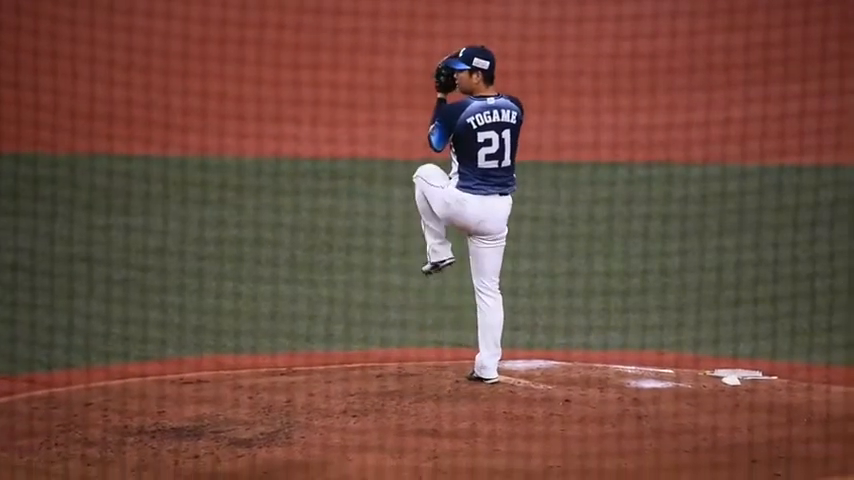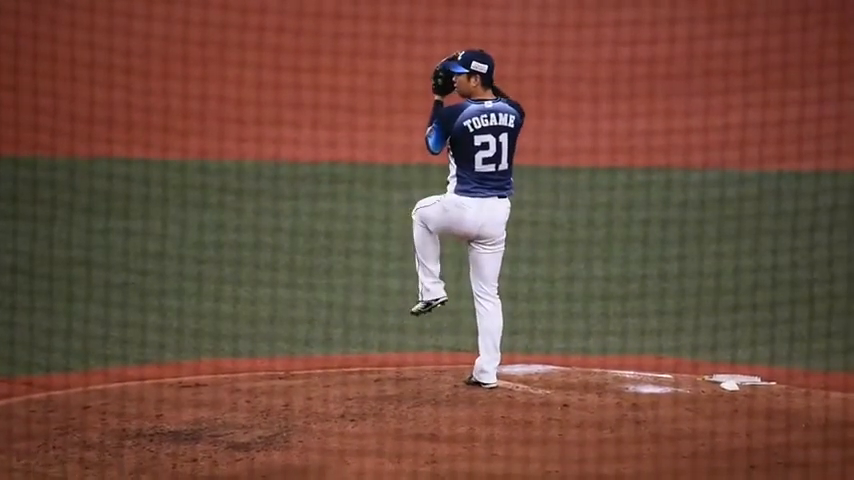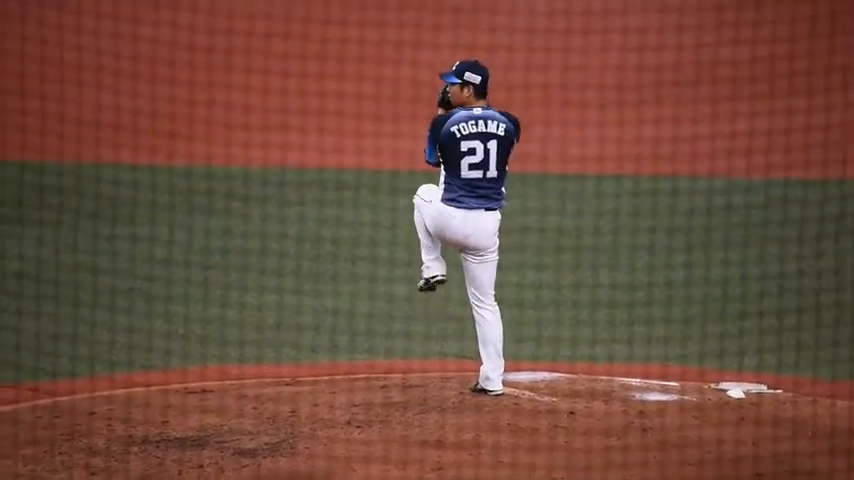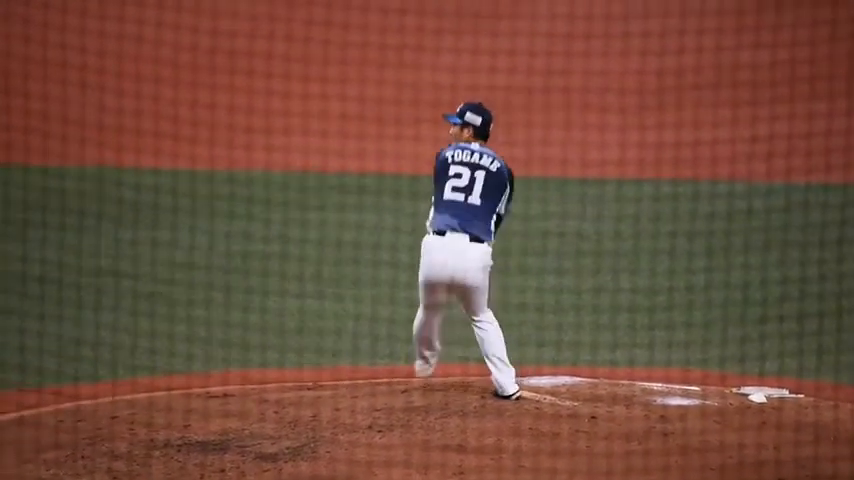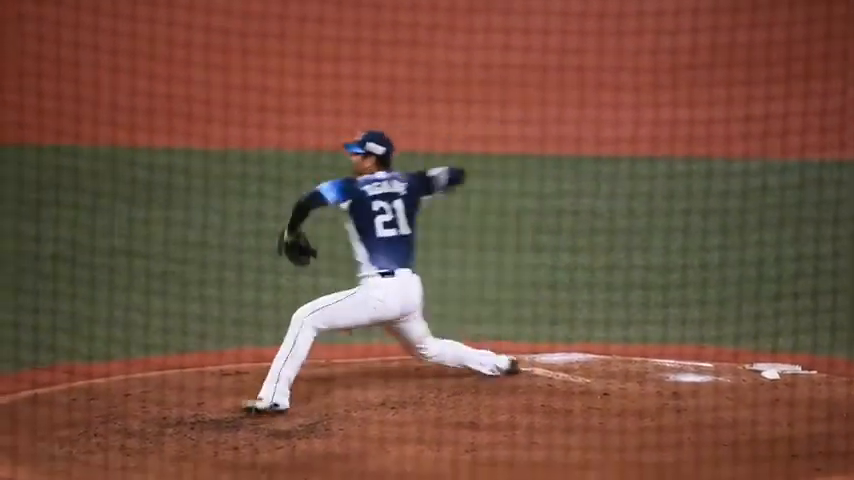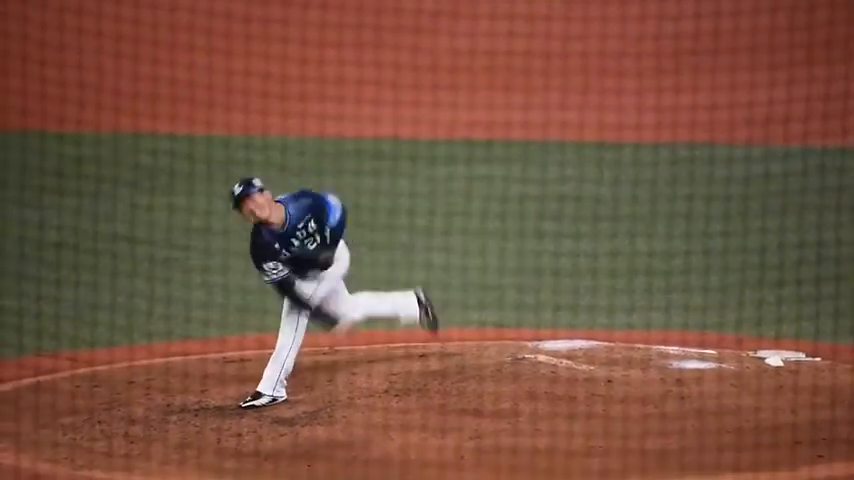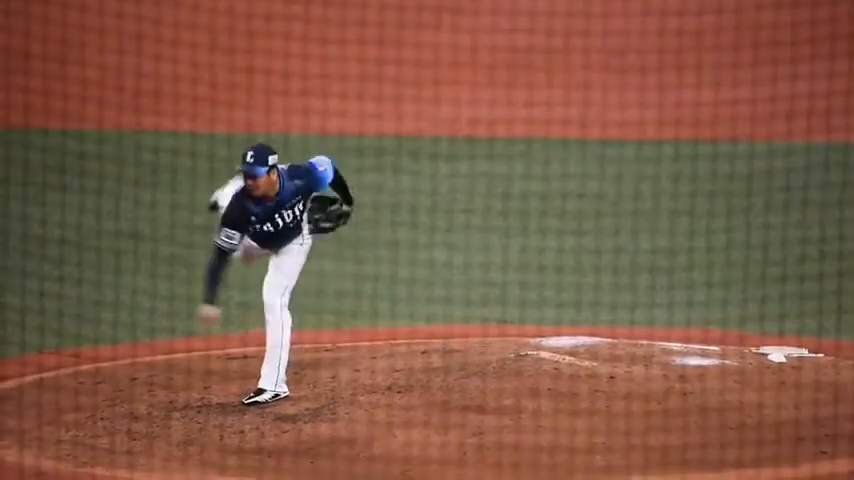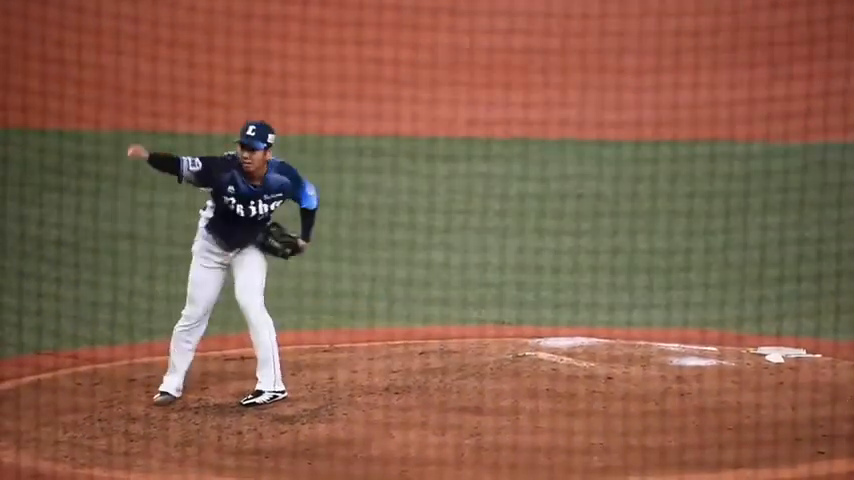
dt=0.3s
person 1, frame 1
left shoulder: (456, 111)
right shoulder: (515, 108)
left elbow: (435, 143)
left wrist: (441, 97)
left hip: (463, 203)
right hip: (499, 209)
left knee: (425, 175)
right knee: (488, 289)
left ankle: (439, 253)
right ankle: (487, 367)
person 1, frame 2
left shoulder: (454, 113)
right shoulder: (514, 112)
left elbow: (433, 145)
left wrist: (438, 98)
right wrist: (488, 83)
left hip: (462, 209)
right hip: (497, 212)
left knee: (422, 211)
right knee: (487, 294)
left ankle: (431, 289)
right ankle: (487, 372)
person 1, frame 3
left shoulder: (445, 122)
right shoulder: (508, 124)
left elbow: (432, 158)
left hip: (449, 217)
right hip: (486, 224)
left knee: (424, 194)
right knee: (484, 302)
left ankle: (433, 269)
right ankle: (492, 379)
person 1, frame 4
left shoulder: (445, 155)
right shoulder: (502, 170)
left hip: (439, 251)
right hip: (476, 256)
left knee: (429, 310)
right knee: (481, 318)
left ankle: (425, 362)
right ankle: (507, 385)
person 1, frame 5
left shoulder: (352, 188)
right shoulder: (408, 183)
left elbow: (307, 202)
right elbow: (455, 176)
left wrist: (292, 233)
left hip: (379, 292)
right hip: (409, 291)
left knee: (305, 320)
right knee: (426, 347)
left ankle: (274, 396)
right ankle: (497, 364)
person 1, frame 6
left shoulder: (304, 202)
right shoulder: (261, 245)
left elbow: (337, 211)
right elbow: (285, 287)
left wrist: (328, 252)
right wrist: (322, 314)
left hip: (332, 258)
right hip: (306, 272)
left knee: (294, 315)
right knee: (347, 311)
left ankle: (271, 389)
right ankle: (414, 304)
person 1, frame 7
left shoulder: (299, 177)
right shoulder: (238, 205)
left elbow: (327, 165)
right elbow: (222, 252)
left wrist: (346, 203)
right wrist: (209, 300)
left hip: (293, 243)
right hip: (257, 240)
left knee: (274, 302)
left ankle: (273, 385)
person 1, frame 8
left shoulder: (284, 177)
right shoulder: (223, 169)
left elbow: (308, 199)
right elbow: (178, 166)
left wrist: (304, 237)
right wrist: (148, 155)
left hip: (250, 247)
right hip: (212, 245)
left knee: (252, 307)
right knee: (194, 315)
left ankle: (272, 385)
right ankle: (172, 384)
